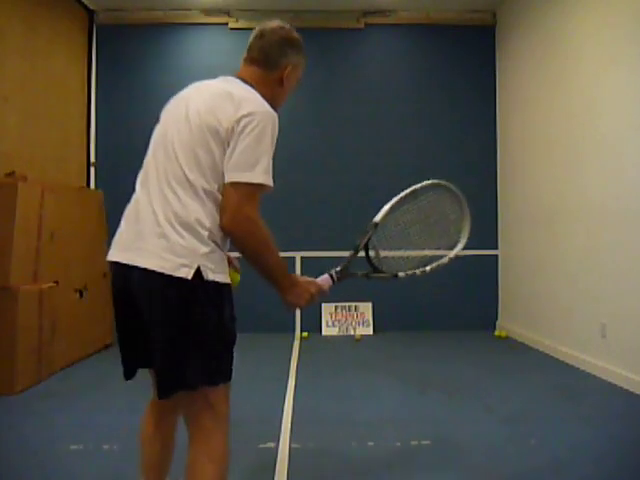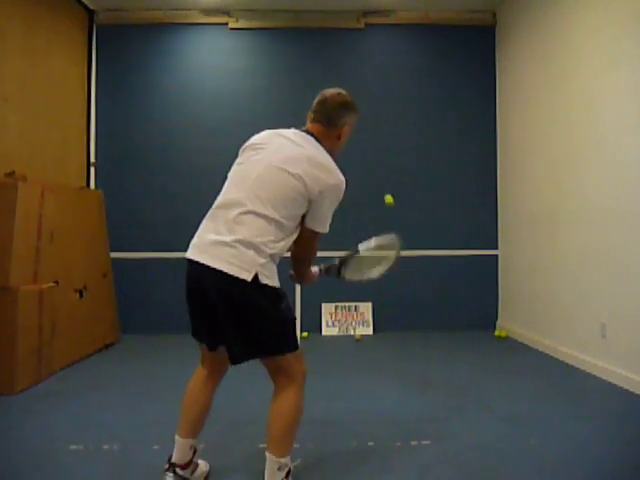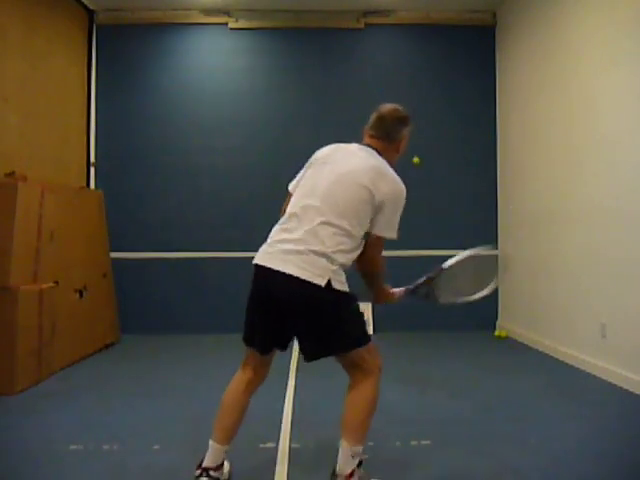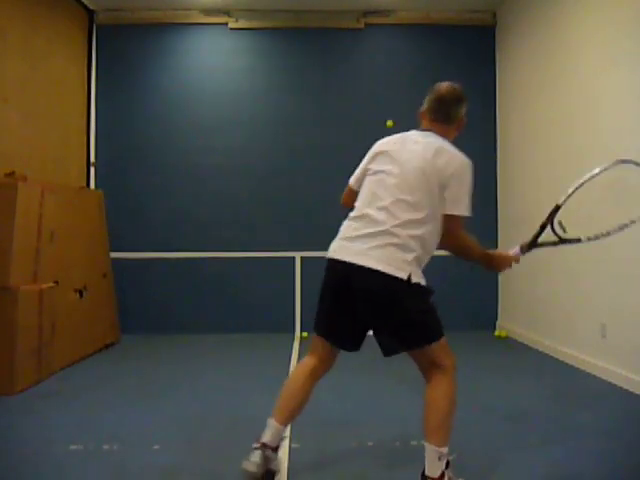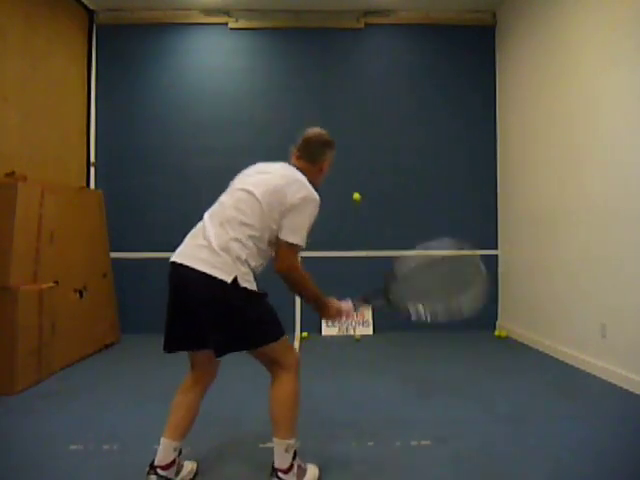
dt=1s
person 1, frame 1
left shoulder: (189, 95)
right shoulder: (256, 112)
right elbow: (237, 218)
right wrist: (287, 283)
left hip: (131, 260)
right hip: (182, 273)
left knee: (169, 396)
right knee: (208, 420)
person 1, frame 2
left shoulder: (263, 137)
right shoulder: (330, 178)
right elbow: (304, 247)
right wrist: (304, 273)
left hip: (201, 259)
right hip: (245, 275)
left knee: (212, 364)
right knee: (291, 376)
person 1, frame 3
left shoulder: (326, 153)
right shoulder: (392, 186)
right elbow: (370, 259)
right wrist: (381, 291)
left hip: (268, 267)
right hip: (316, 283)
left knee: (252, 370)
right knee: (367, 369)
person 1, frame 4
left shoulder: (385, 145)
right shoulder: (457, 163)
left elbow: (348, 201)
right elbow: (451, 238)
right wrist: (493, 259)
left hip: (343, 261)
right hip: (392, 276)
left knee: (316, 360)
right knee: (441, 369)
person 1, frame 5
left shoulder: (257, 170)
right shoulder: (305, 195)
right elbow: (285, 266)
right wrist: (322, 305)
left hip: (184, 266)
right hip: (223, 279)
left knee: (201, 372)
right knee: (285, 364)
